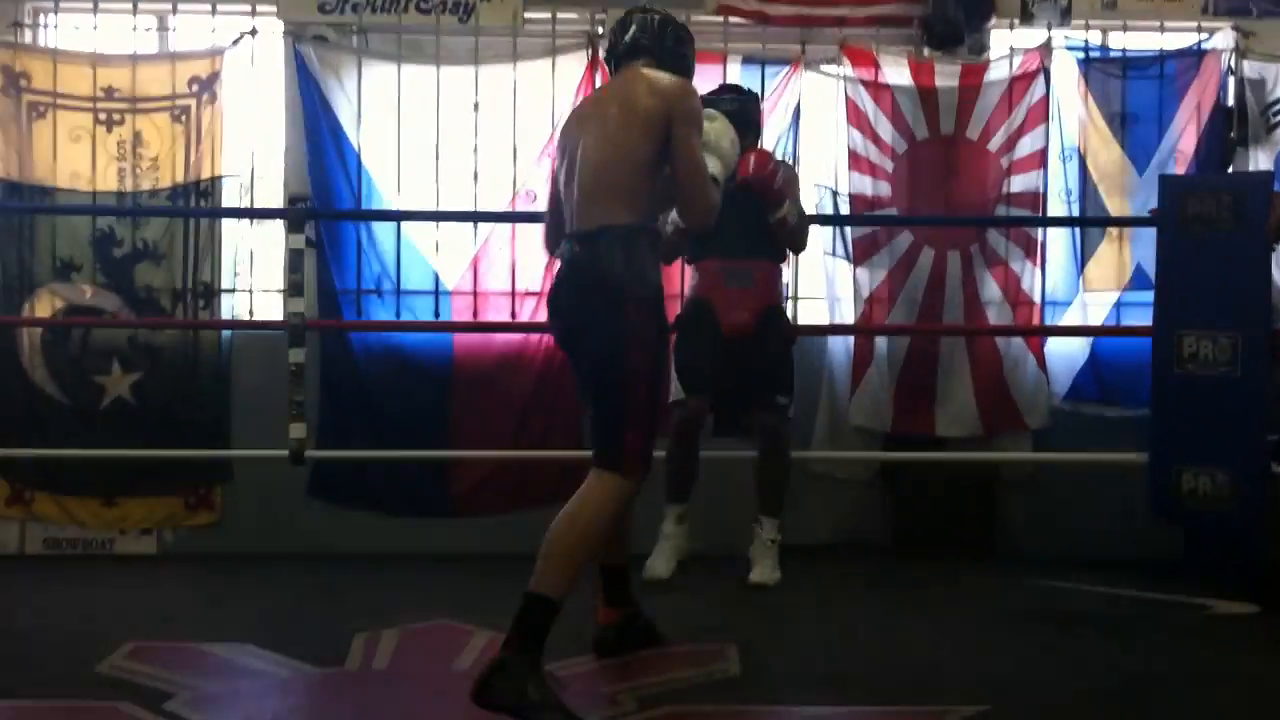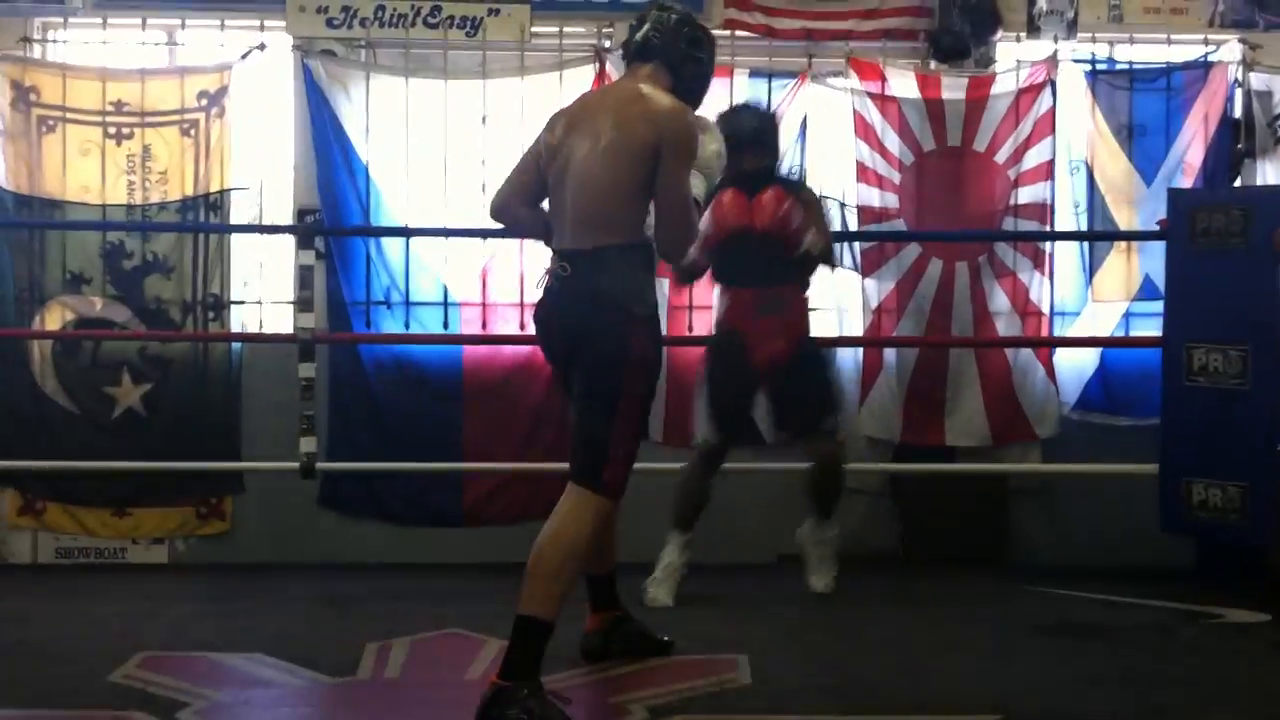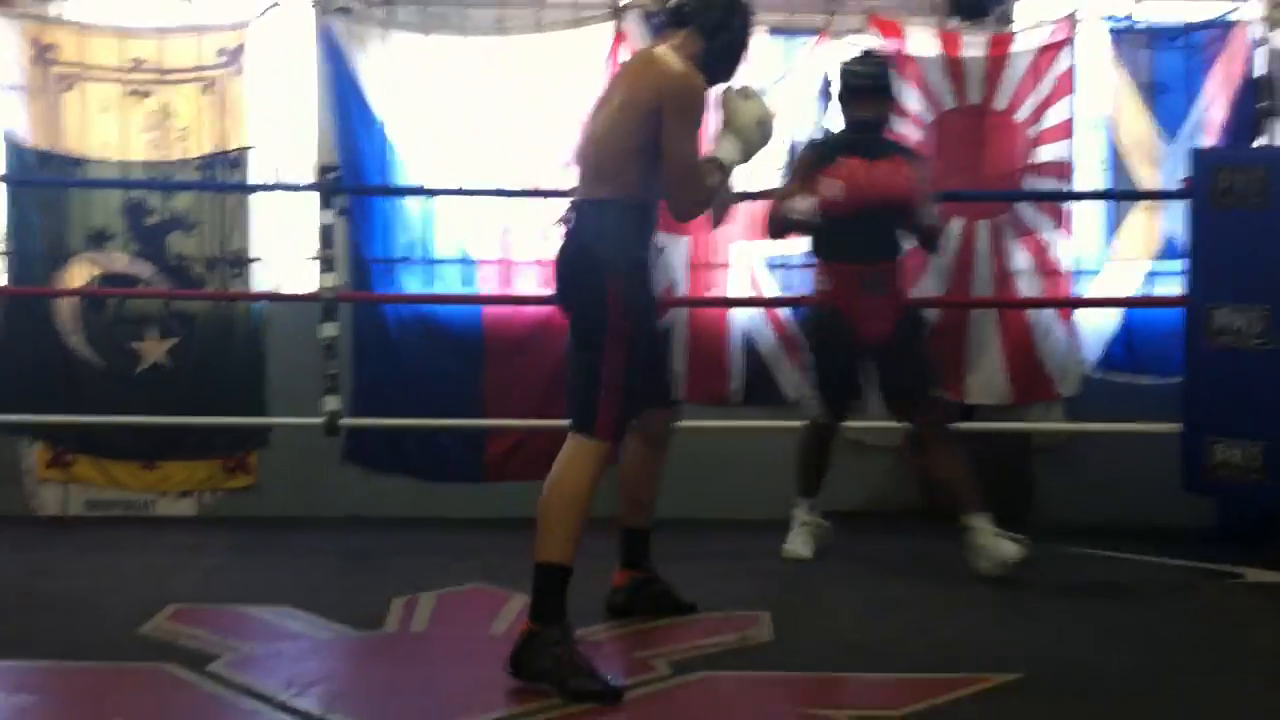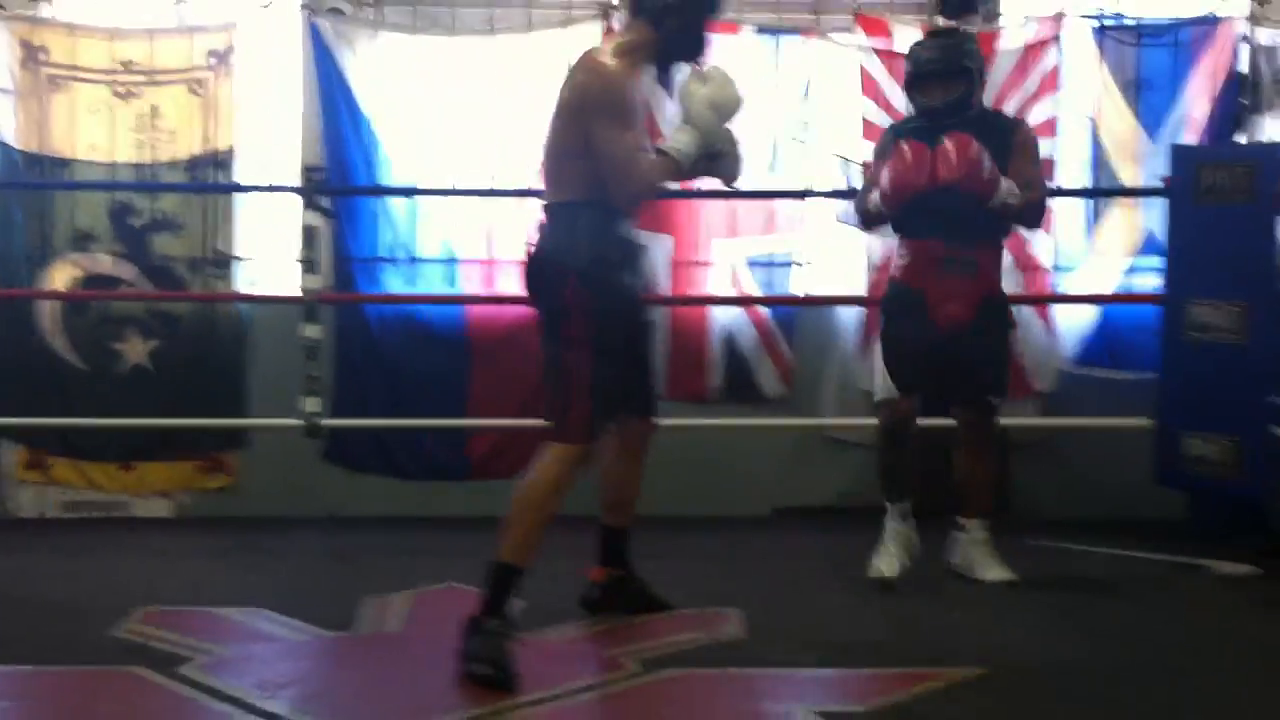
dt=0.3s
person 1, frame 1
left shoulder: (581, 114)
right shoulder: (673, 92)
right elbow: (697, 213)
right wrist: (715, 164)
left hip: (576, 282)
right hip: (623, 286)
left knee: (617, 458)
right knee: (617, 468)
left ankle: (619, 612)
right ankle: (516, 658)
person 1, frame 2
left shoulder: (573, 114)
right shoulder: (670, 118)
left elbow: (506, 206)
right elbow: (673, 244)
right wrist: (697, 183)
left hip: (565, 297)
right hip: (614, 305)
left knee: (603, 470)
right knee: (592, 485)
left ankle: (607, 618)
person 1, frame 3
left shoulder: (638, 70)
right shoulder: (681, 82)
left elbow: (591, 157)
right elbow: (685, 203)
left wrist: (642, 174)
right wrist: (734, 148)
left hip: (592, 250)
right hip: (611, 259)
left knee: (653, 415)
right knee: (594, 436)
left ankle: (634, 577)
right ankle: (543, 632)
person 1, frame 4
left shoulder: (617, 75)
right shoulder: (606, 74)
left elbow: (627, 167)
right elbow: (628, 188)
left wrist: (700, 150)
right wrist: (692, 132)
left hip: (606, 263)
right hip: (576, 264)
left knee: (633, 420)
right knee: (574, 439)
left ankle: (611, 573)
right ankle: (489, 615)
person 2, frame 1
left shoulder: (778, 175)
left elbow: (797, 242)
right elbow: (668, 248)
left wrist: (776, 195)
left hip: (762, 313)
right hip: (706, 310)
left knee: (772, 427)
right knee: (687, 416)
left ankle: (766, 539)
right ankle: (672, 529)
person 2, frame 2
left shoulder: (798, 196)
right shoulder: (713, 202)
left elbow: (827, 255)
right elbow: (685, 271)
left wrist: (800, 233)
right wrist: (708, 239)
left hip: (792, 340)
right hip: (736, 340)
left knee: (828, 452)
right knee: (714, 449)
left ankle: (818, 536)
right ankle: (672, 556)
person 2, frame 3
left shoulder: (905, 160)
right shoulder: (817, 156)
left elbow: (931, 238)
right elbow: (778, 220)
left wrist: (917, 209)
right wrist: (822, 202)
left hip: (890, 306)
right hip: (833, 308)
left knee: (930, 418)
right knee: (826, 419)
left ankle: (979, 532)
right ankle: (805, 518)
person 2, frame 4
left shoulder: (1009, 134)
right shoulder: (900, 139)
left elbow: (1034, 211)
right elbow: (867, 215)
left wrist: (992, 184)
right wrist: (885, 193)
left hip: (977, 296)
right hip: (913, 293)
left knee: (980, 419)
right knee: (899, 412)
left ankle: (974, 538)
right ankle: (897, 527)
